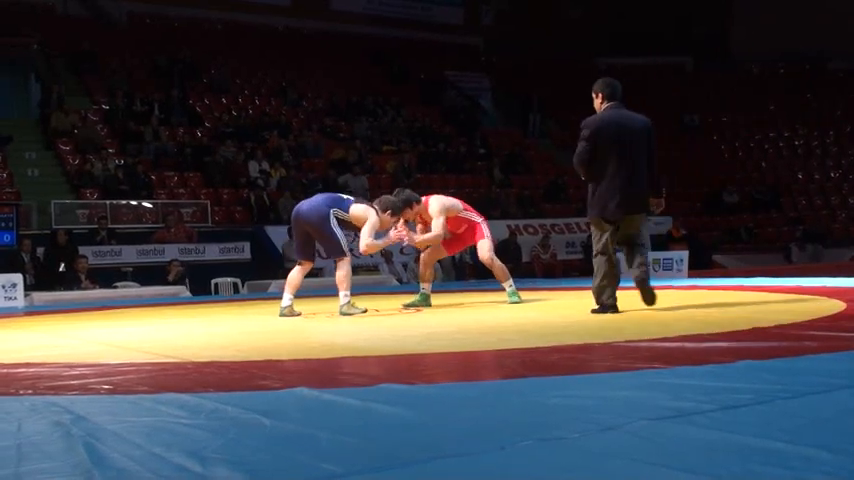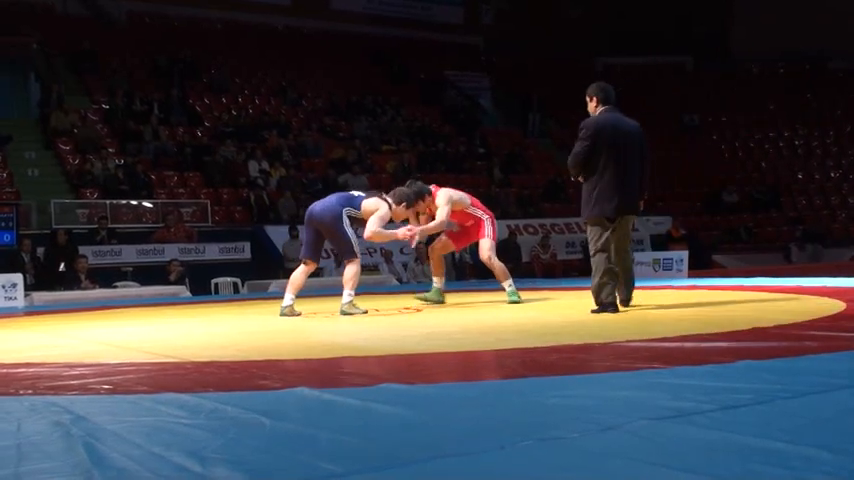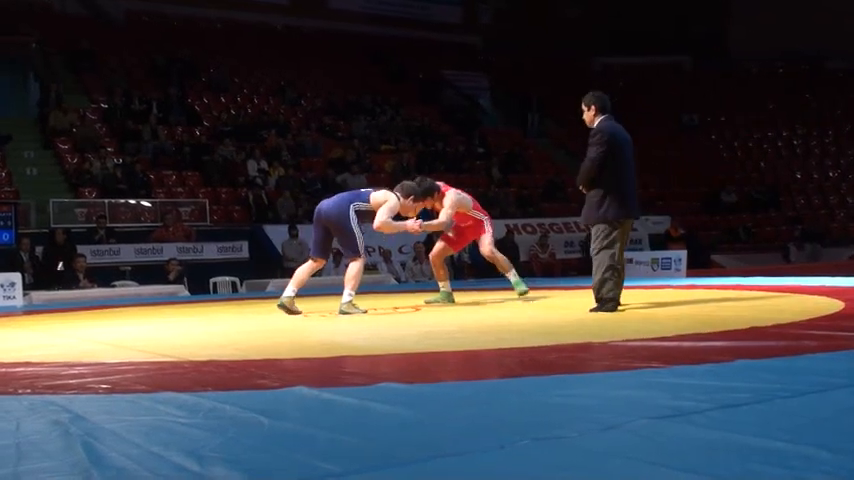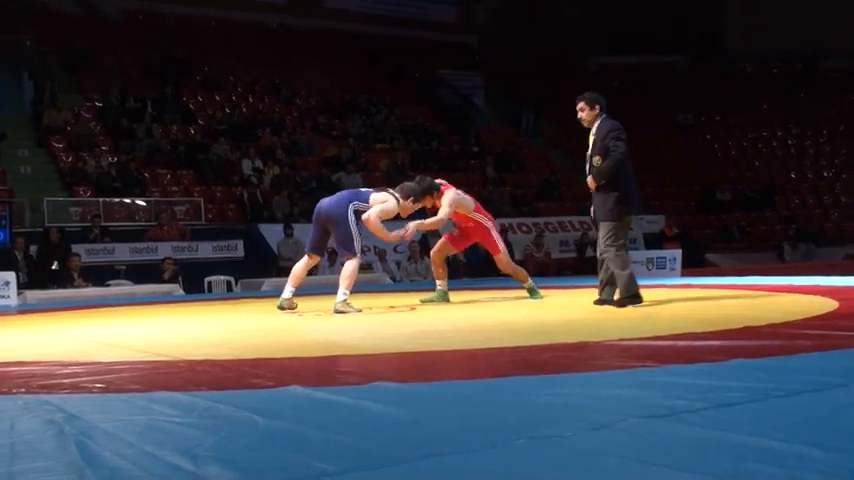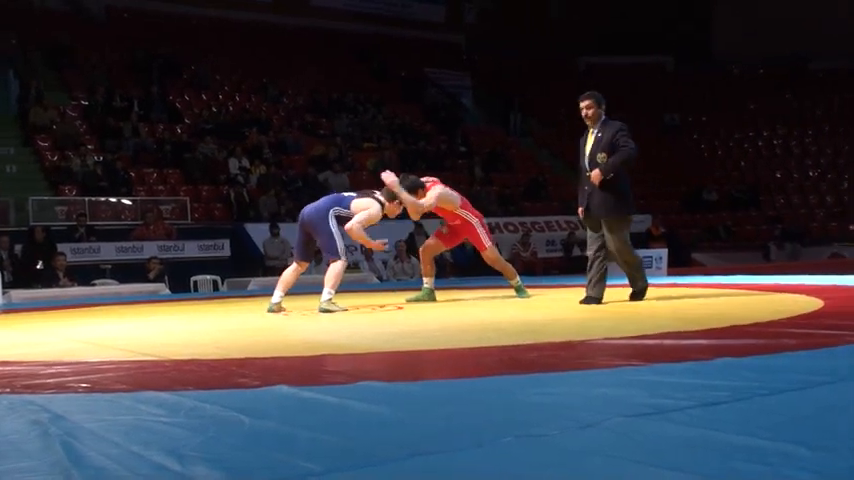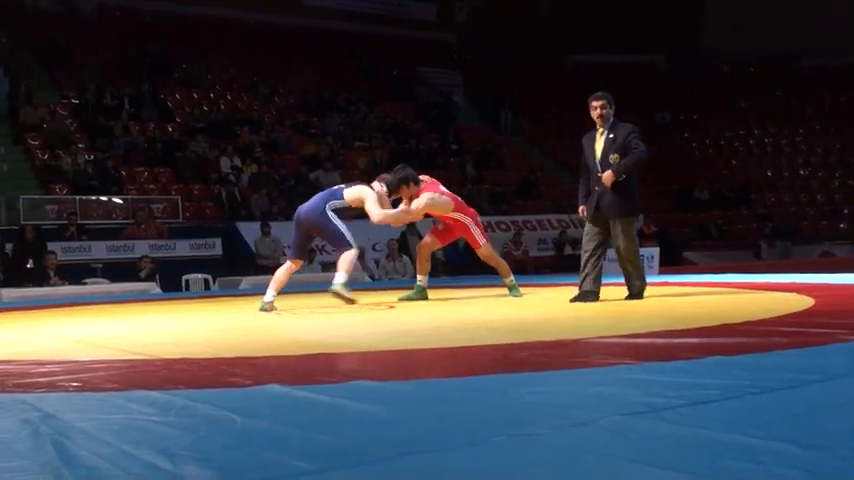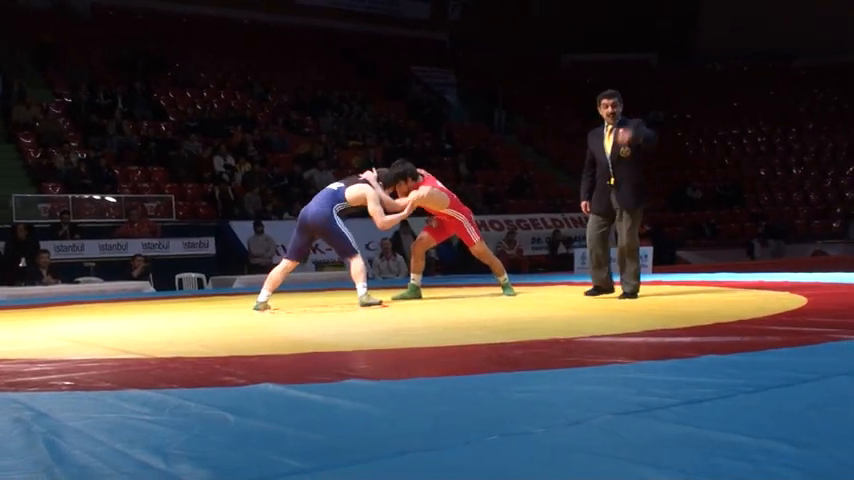
dt=0.2s
person 1, frame 1
left shoulder: (593, 123)
right shoulder: (642, 122)
left elbow: (580, 160)
right elbow: (651, 161)
left wrist: (589, 175)
right wrist: (656, 193)
left hip: (604, 197)
right hip: (635, 196)
left knee: (604, 250)
right knee: (635, 242)
left ankle: (607, 301)
right ankle: (642, 280)
person 1, frame 2
left shoulder: (591, 125)
right shoulder: (633, 126)
left elbow: (575, 160)
right elbow: (642, 163)
left wrist: (579, 175)
right wrist: (639, 195)
left hip: (600, 198)
right hip: (627, 198)
left knee: (601, 250)
right knee: (622, 248)
left ankle: (606, 301)
right ankle: (624, 296)
person 1, frame 3
left shoulder: (601, 131)
right shoulder: (621, 132)
left elbow: (592, 164)
left wrist: (583, 183)
left hip: (607, 201)
right hip: (625, 202)
left knee: (603, 250)
right knee: (616, 251)
left ankle: (607, 297)
right ankle: (611, 296)
person 1, frame 4
left shoulder: (611, 128)
right shoulder: (598, 133)
left elbow: (620, 156)
left wrist: (596, 177)
right wrist: (595, 202)
left hip: (615, 199)
right hip: (607, 199)
left knee: (612, 247)
right knee: (606, 249)
left ankle: (630, 292)
right ankle: (606, 294)
person 1, frame 5
left shoulder: (616, 129)
right shoulder: (585, 138)
left elbow: (630, 152)
left wrist: (603, 171)
right wrist: (582, 202)
left hip: (612, 199)
right hip: (594, 202)
left knee: (618, 246)
right knee: (595, 249)
left ankle: (639, 284)
right ankle: (594, 293)
person 1, frame 6
left shoulder: (626, 131)
right shoulder: (588, 138)
left elbow: (641, 153)
right elbow: (585, 174)
left wrist: (616, 171)
right wrist: (583, 201)
left hip: (621, 200)
right hip: (597, 202)
left knee: (626, 246)
right knee: (591, 246)
left ankle: (637, 288)
right ankle: (589, 290)
person 1, frame 7
left shoulder: (634, 126)
right shoulder: (594, 135)
left elbow: (650, 138)
right elbow: (589, 170)
left wrist: (632, 137)
right wrist: (585, 196)
left hip: (628, 194)
right hip: (602, 197)
left knee: (627, 243)
right knee: (595, 238)
left ankle: (630, 287)
right ankle: (603, 282)
person 2, frame 1
left shoulder: (364, 208)
right shoulder: (374, 217)
right elbow: (365, 247)
right wrist: (388, 240)
left hip: (301, 210)
right hip: (319, 212)
left knee: (304, 263)
right knee: (344, 258)
left ankle: (286, 306)
right ankle: (345, 305)
person 2, frame 2
left shoulder: (378, 198)
right shoulder: (385, 209)
right elbow: (369, 234)
right wrist: (396, 234)
left hip: (315, 210)
right hip: (332, 214)
left knee: (308, 264)
right knee: (354, 260)
left ankle: (287, 306)
right ankle: (347, 304)
person 2, frame 3
left shoulder: (385, 195)
right shoulder: (395, 201)
right elbow: (379, 224)
right wrist: (405, 226)
left hip: (323, 208)
right hip: (341, 210)
left knee: (317, 261)
right knee: (357, 258)
left ankle: (287, 297)
right ankle: (346, 303)
person 2, frame 4
left shoulder: (387, 194)
right shoulder: (393, 204)
right elbow: (368, 217)
right wrist: (388, 236)
left hip: (323, 205)
right hip: (340, 209)
left knee: (311, 257)
right knee: (353, 257)
left ankle: (286, 298)
right ankle: (341, 302)
person 2, frame 5
left shoulder: (375, 196)
right shoulder: (376, 208)
right elbow: (350, 227)
right wrist: (371, 244)
left hip: (307, 212)
right hip: (322, 215)
left knee: (299, 264)
right knee: (339, 260)
left ankle: (275, 303)
right ankle: (325, 301)
person 2, frame 6
left shoulder: (359, 187)
right shoulder: (370, 193)
right elbow: (377, 218)
left hip: (303, 212)
right hip: (319, 212)
left knee: (293, 263)
right knee: (350, 249)
left ankle: (267, 302)
right ankle: (339, 283)
person 2, frame 7
left shoulder: (354, 180)
right shoulder: (369, 191)
right elbow: (382, 223)
right wrist: (405, 213)
left hip: (306, 214)
right hip: (324, 217)
left knee: (288, 263)
right knee: (354, 256)
left ankle: (261, 301)
right ankle: (363, 296)
person 3, frame 1
left shoulder: (435, 205)
right shoulder: (419, 216)
left elbow: (438, 235)
right elbow: (421, 245)
left wrist: (414, 239)
right wrist: (406, 233)
left hip: (477, 224)
right hip: (459, 232)
left knee: (487, 257)
right knee: (426, 257)
left ankle: (512, 292)
right ankle: (423, 297)
person 3, frame 2
left shoulder: (442, 197)
right shoulder: (427, 200)
left elbow: (441, 223)
right elbow: (420, 227)
left wrist: (420, 231)
right wrist: (413, 222)
left hip: (482, 220)
right hip: (465, 225)
left knee: (486, 256)
right knee: (434, 250)
left ankle: (511, 292)
right ankle: (437, 292)
person 3, frame 3
left shoulder: (450, 198)
right shoulder: (434, 188)
left elbow: (443, 223)
left wrist: (422, 225)
left hip: (480, 222)
right hip: (461, 227)
left knee: (488, 252)
right knee: (434, 256)
left ankle: (517, 281)
right ankle: (446, 294)
person 3, frame 4
left shoulder: (449, 197)
right shoulder: (435, 186)
left elbow: (440, 220)
left wrist: (417, 225)
left hip: (484, 226)
right hip: (465, 228)
left knee: (506, 267)
right knee: (435, 254)
left ankle: (531, 288)
right ankle: (441, 293)
person 3, frame 5
left shoulder: (437, 192)
right shoulder: (424, 183)
left elbow: (418, 206)
right elbow: (415, 215)
left wrist: (396, 187)
left hip: (472, 223)
right hip: (455, 225)
left knee: (495, 261)
right knee: (425, 251)
left ankle: (519, 287)
right ankle: (428, 292)
person 3, frame 6
left shoulder: (425, 200)
right shoulder: (423, 180)
left elbow: (401, 218)
right elbow: (416, 215)
right wrist: (405, 198)
left hip: (467, 221)
right hip: (450, 222)
left knee: (490, 257)
right knee: (422, 249)
left ankle: (513, 286)
right ankle: (420, 290)
person 3, frame 7
left shoulder: (424, 192)
right shoulder: (419, 176)
left elbow: (392, 205)
left wrist: (374, 185)
left hip: (461, 219)
right hip: (444, 219)
left knee: (484, 255)
right knee: (417, 247)
left ankle: (506, 285)
right ankle: (414, 289)
